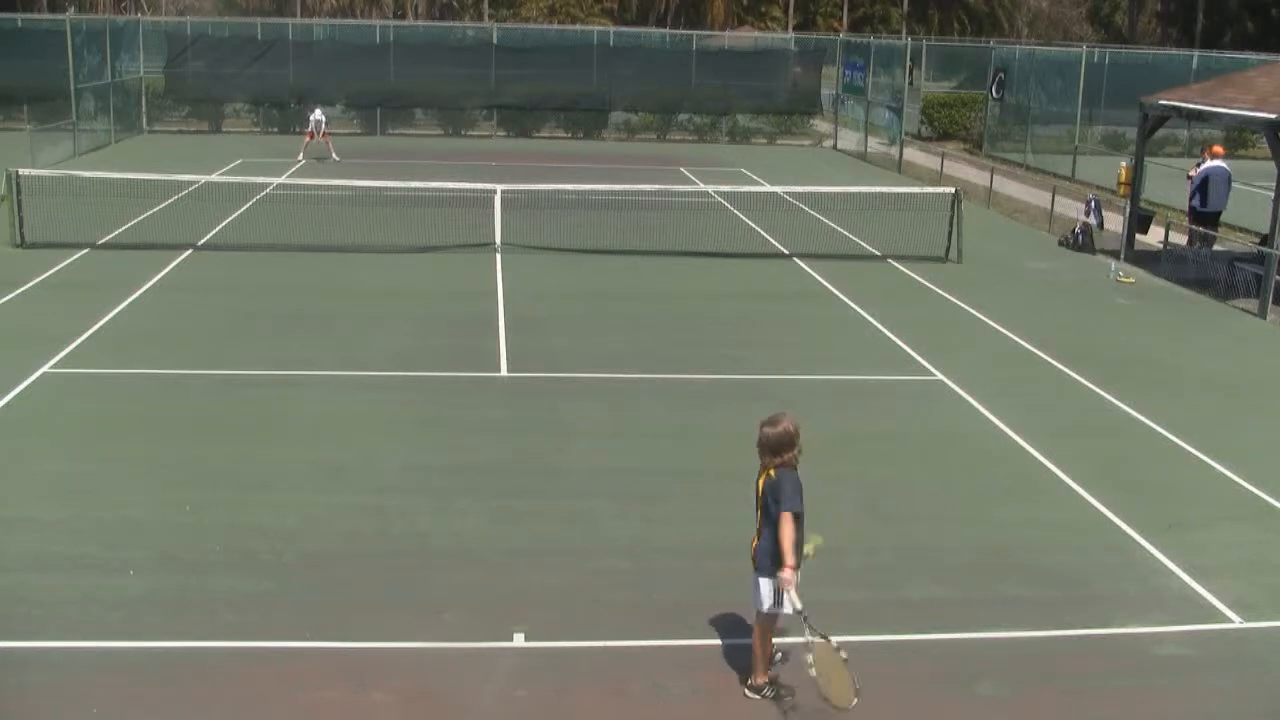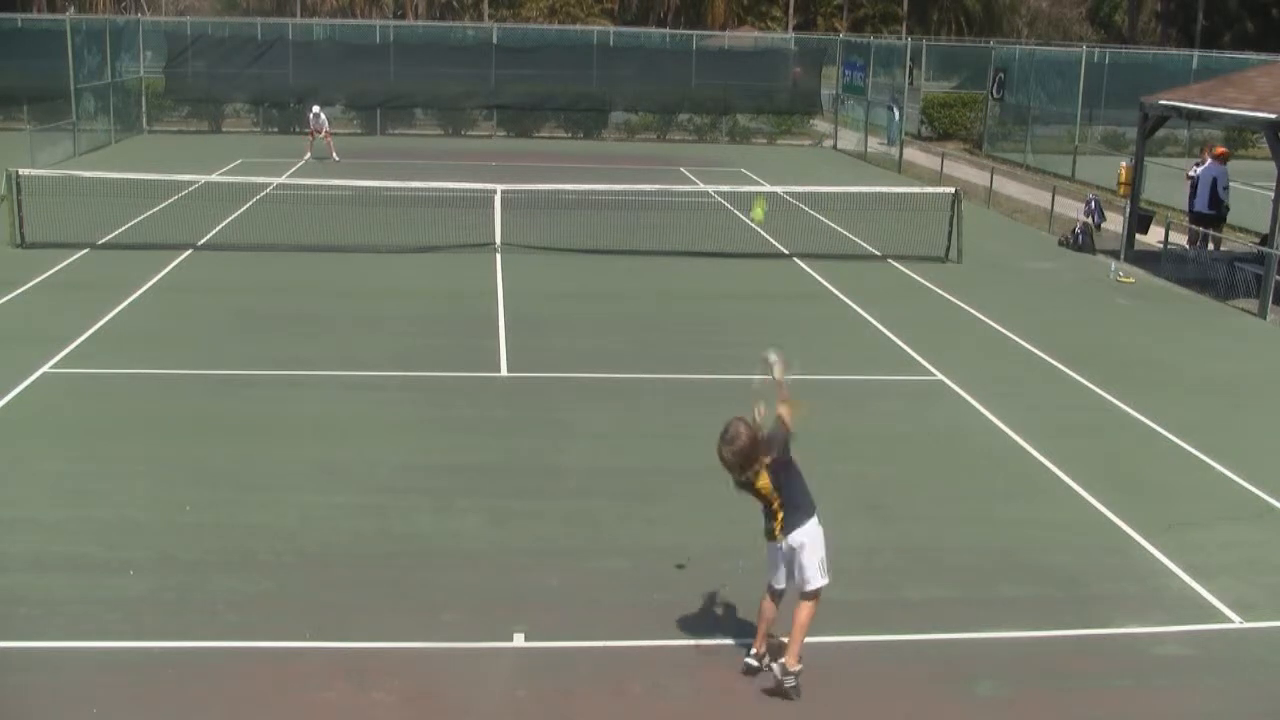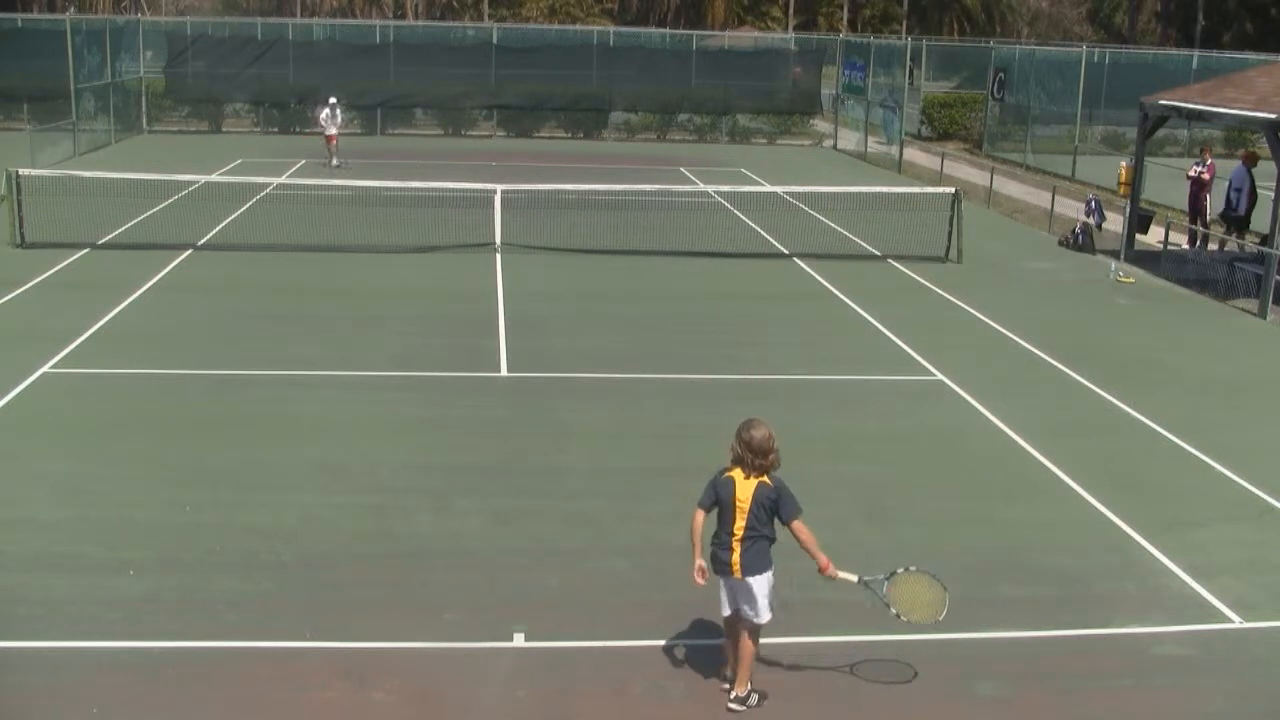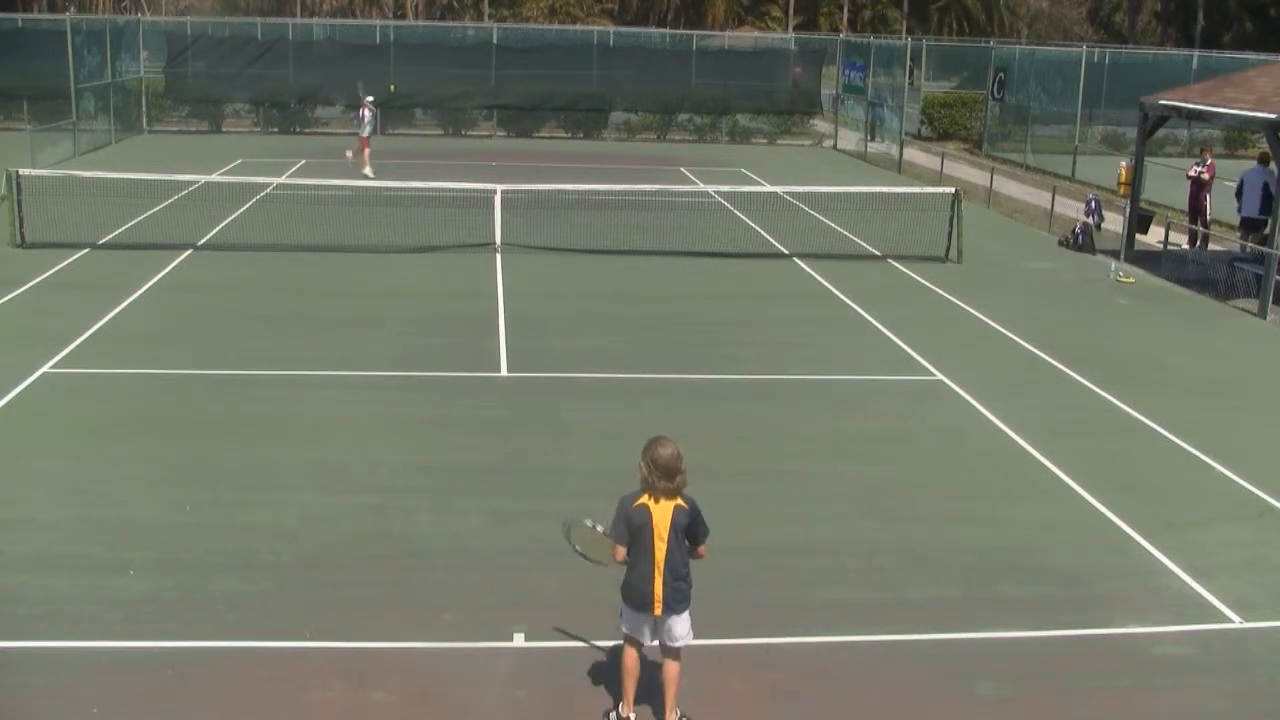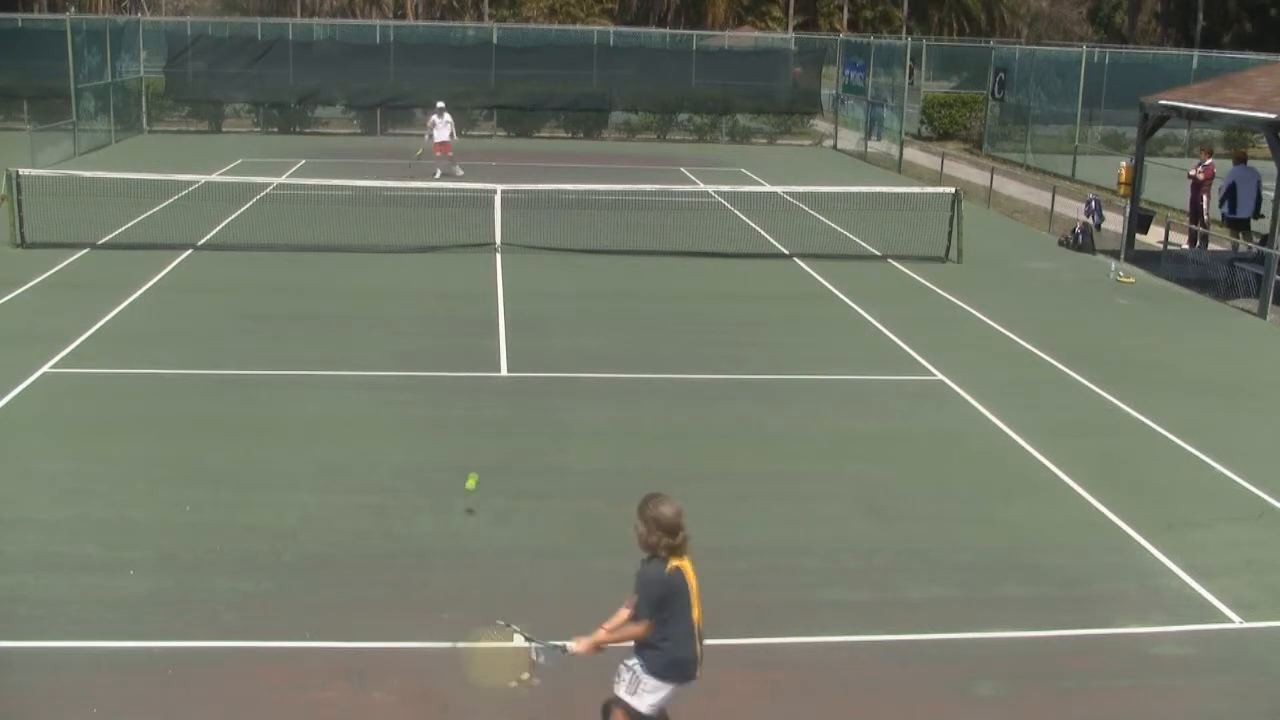
dt=1s
person 1, frame 1
left shoulder: (770, 474)
right shoulder: (787, 480)
right elbow: (786, 521)
right wrist: (789, 564)
left hip: (771, 557)
right hip: (774, 561)
left knee: (767, 615)
right knee: (768, 617)
left ankle: (766, 654)
right ankle: (758, 680)
person 1, frame 2
left shoulder: (737, 471)
right shoulder: (773, 454)
right elbow: (784, 415)
left wrist: (756, 420)
right wrist: (781, 384)
left hip: (776, 533)
right hip: (802, 529)
left knee: (774, 591)
right knee: (810, 596)
left ankle: (757, 653)
right ankle: (790, 665)
person 1, frame 3
left shoulder: (721, 479)
right shoulder: (774, 487)
left elbow: (698, 519)
right elbow: (798, 529)
left wrist: (698, 557)
right wrist: (822, 561)
left hip: (723, 562)
right hip: (755, 566)
left knee: (731, 617)
right knee: (751, 627)
left ankle: (729, 672)
right ankle: (740, 691)
person 1, frame 4
left shoulder: (629, 505)
right shoulder: (687, 506)
left elbow: (619, 556)
right elbow: (700, 551)
left hip: (637, 594)
right hip: (675, 596)
left knee: (633, 644)
right knee: (672, 653)
person 1, frame 5
left shoulder: (655, 575)
right shoulder: (680, 560)
left elbow: (642, 629)
right elbow: (636, 605)
left wrist: (598, 640)
right wrist: (606, 629)
left hip: (664, 664)
right hip: (684, 657)
